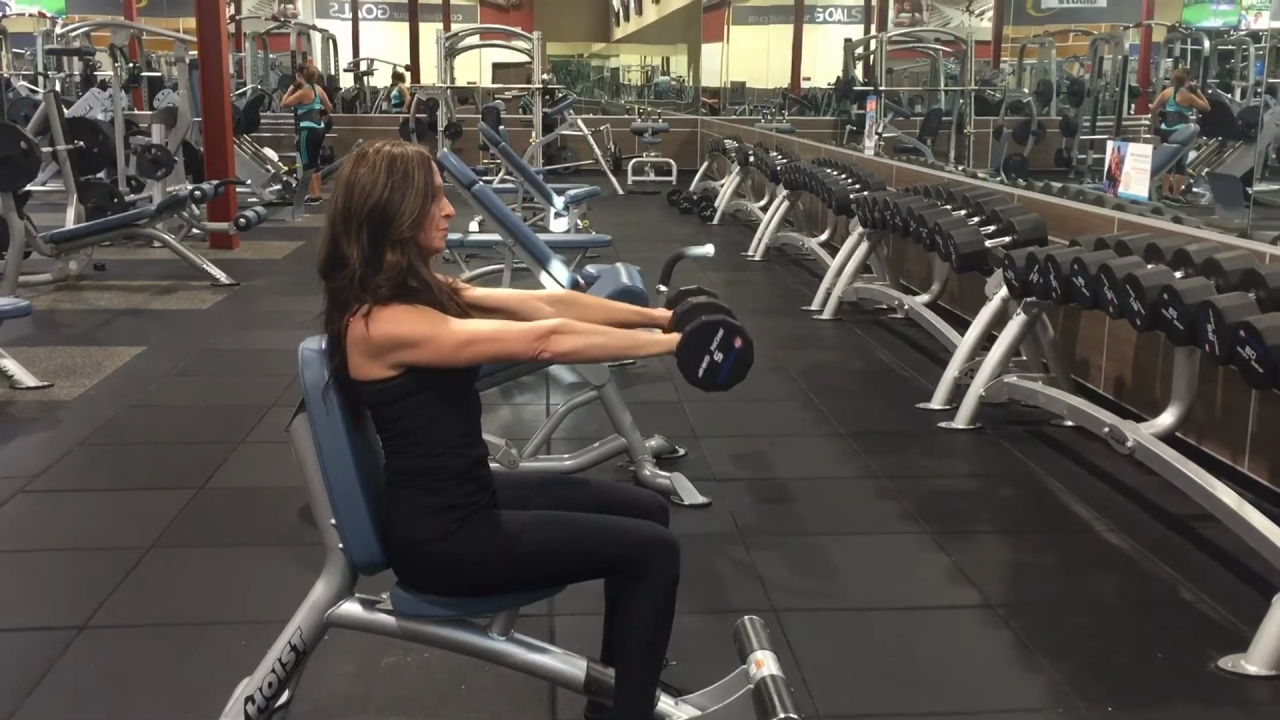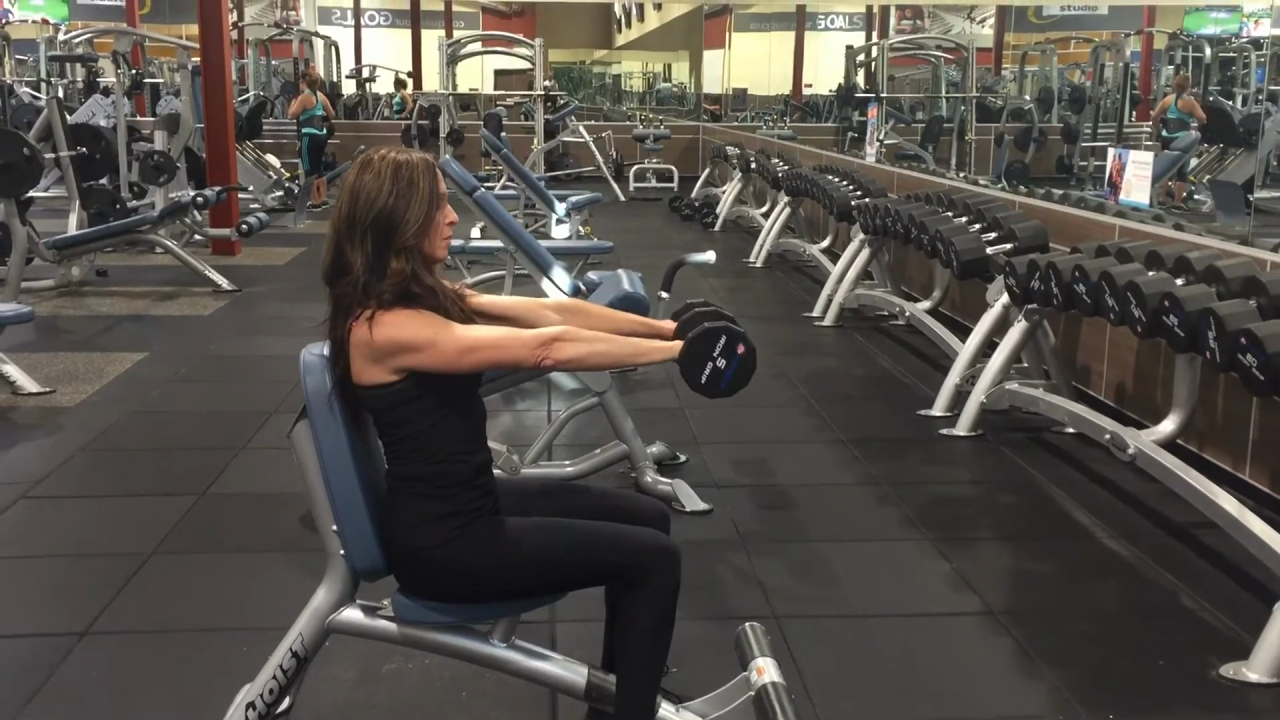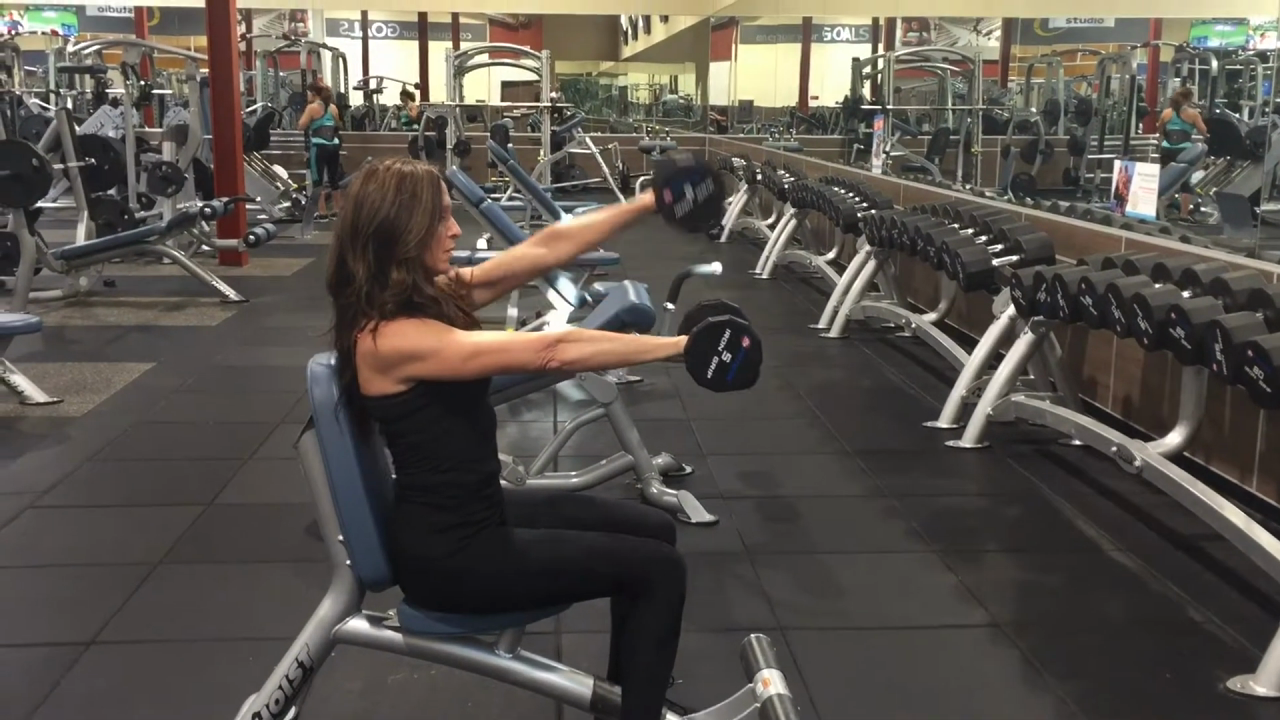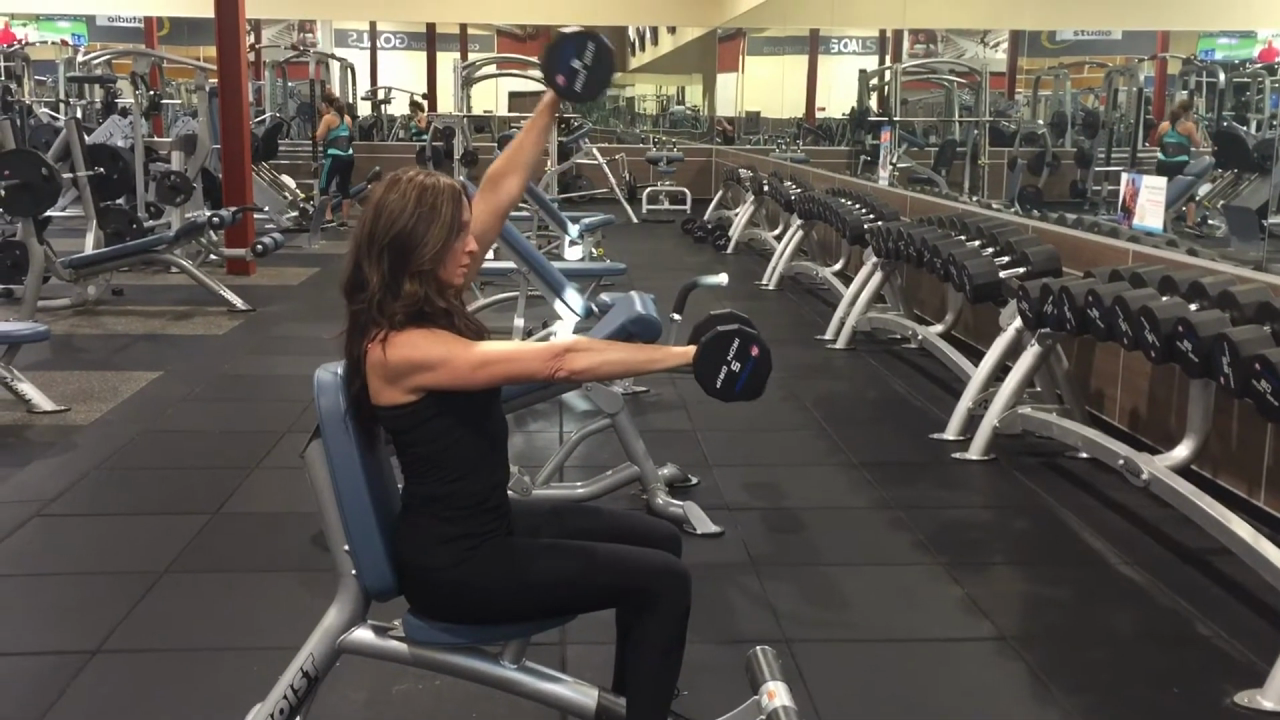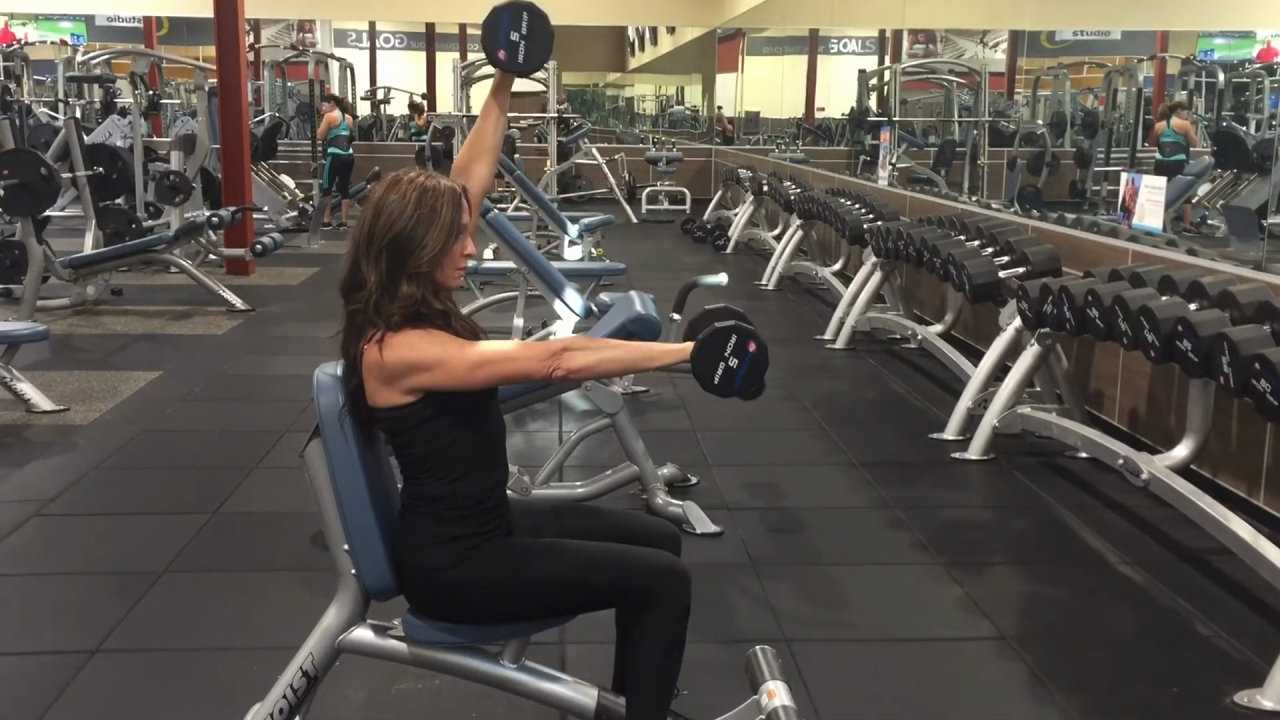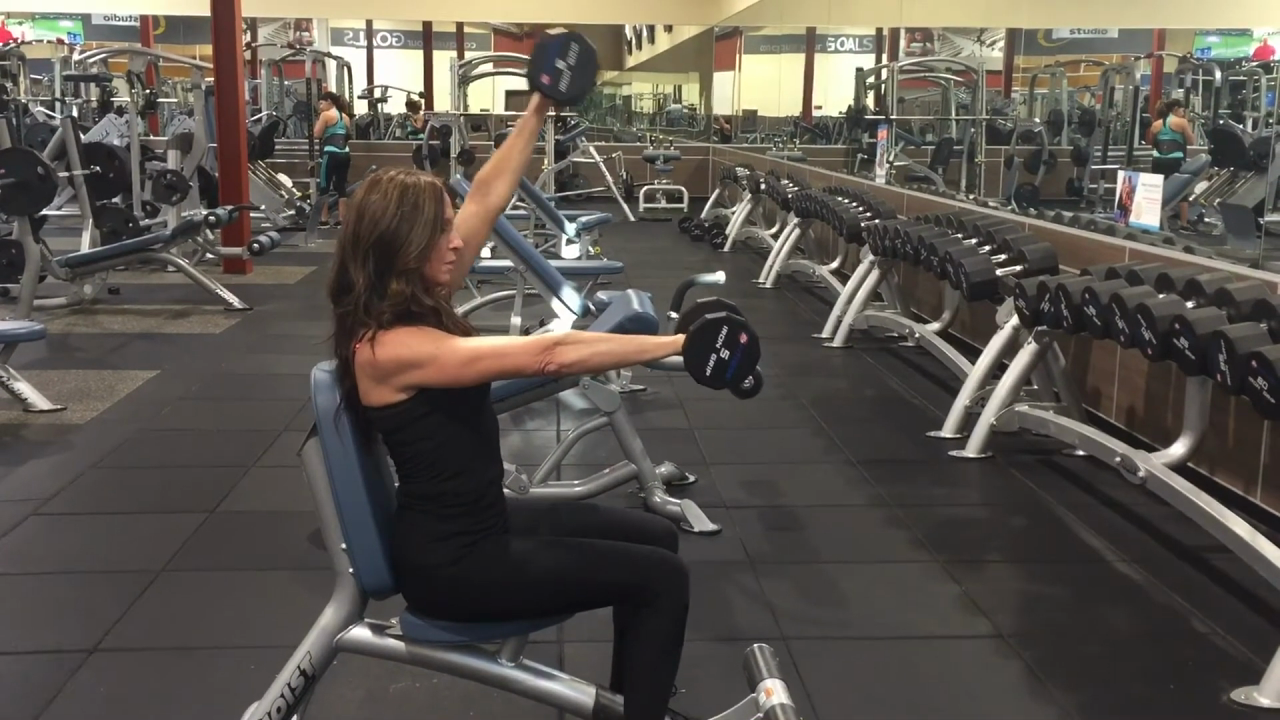
dt=0.4s
person 1, frame 1
left shoulder: (416, 291)
right shoulder: (380, 323)
left elbow: (544, 304)
right elbow: (541, 340)
left wrist: (657, 317)
right wrist: (669, 343)
left hip: (469, 494)
right hip: (440, 535)
left knee: (646, 512)
right knee: (653, 551)
person 1, frame 2
left shoulder: (424, 296)
right shoulder: (384, 327)
left elbow: (549, 313)
right elbow: (546, 348)
left wrist: (663, 327)
right wrist: (675, 349)
left hip: (471, 500)
right hip: (442, 540)
left knee: (647, 518)
right knee: (655, 559)
person 1, frame 3
left shoulder: (431, 294)
right shoulder: (389, 338)
left elbow: (544, 250)
right elbow: (549, 350)
left wrist: (645, 203)
right wrist: (679, 345)
left hip: (476, 511)
right hip: (447, 551)
left knee: (653, 530)
right knee: (659, 569)
person 1, frame 4
left shoulder: (424, 305)
right shoulder: (400, 348)
left elbow: (501, 193)
right elbow: (557, 361)
left wrist: (550, 108)
right wrist: (688, 354)
left hip: (483, 523)
right hip: (453, 563)
left knee: (658, 541)
right knee: (665, 581)
person 1, frame 5
left shoulder: (416, 307)
right shoulder: (397, 349)
left elbow: (472, 180)
right elbow: (553, 360)
left wrist: (501, 90)
right wrist: (686, 351)
left hip: (483, 522)
right hip: (454, 561)
left knee: (658, 541)
right knee: (664, 581)
person 1, frame 6
left shoulder: (416, 304)
right shoulder: (388, 346)
left elbow: (489, 198)
right elbow: (547, 355)
left wrist: (537, 113)
right wrist: (678, 343)
left hip: (480, 519)
right hip: (450, 559)
left knee: (656, 539)
right knee: (662, 577)
